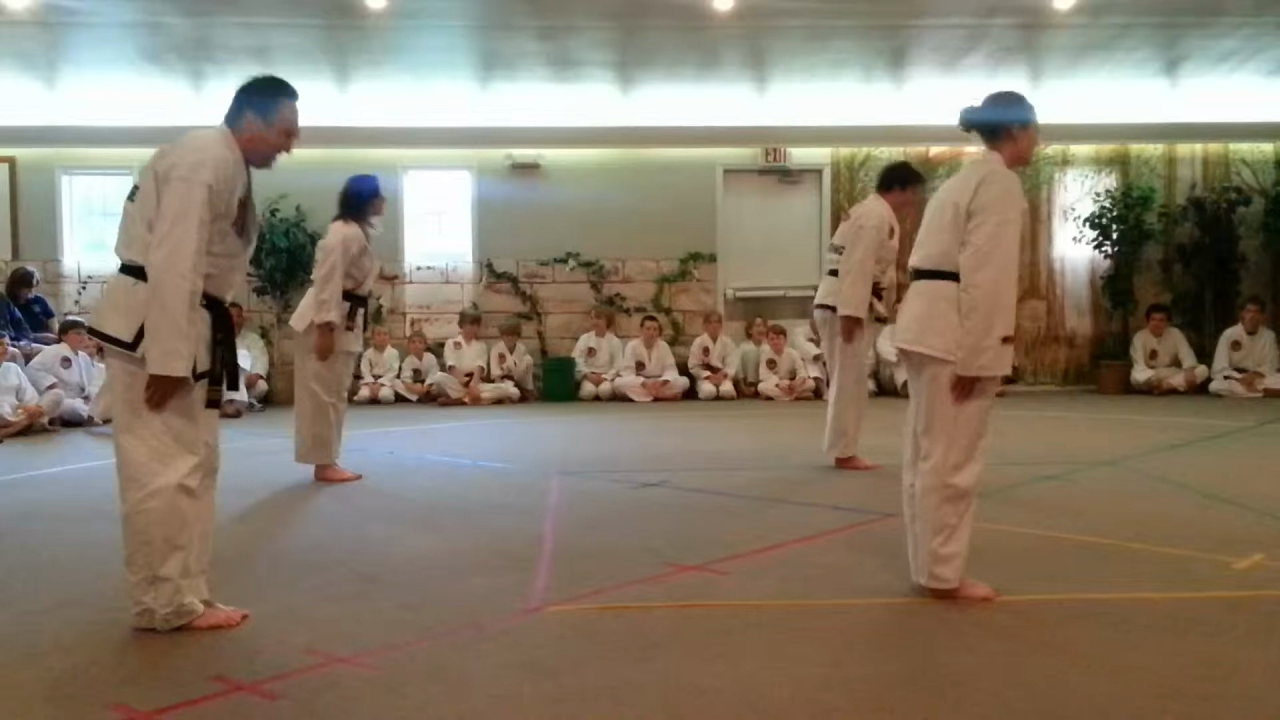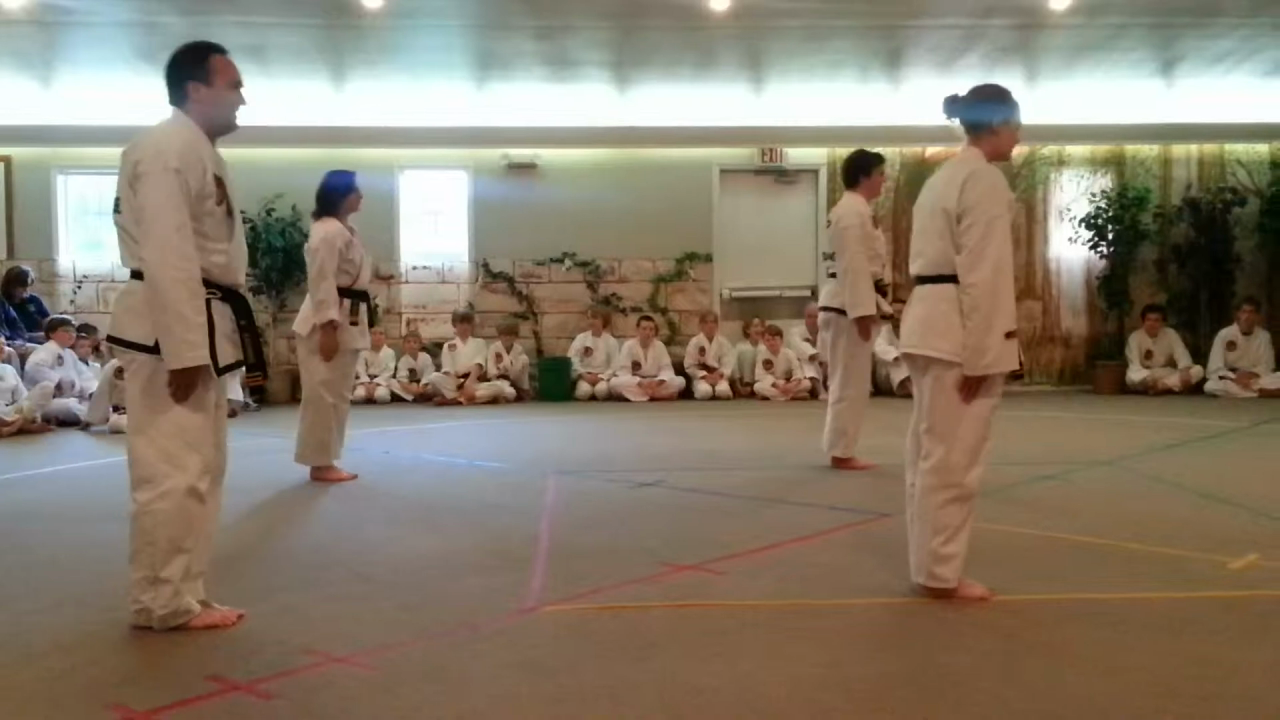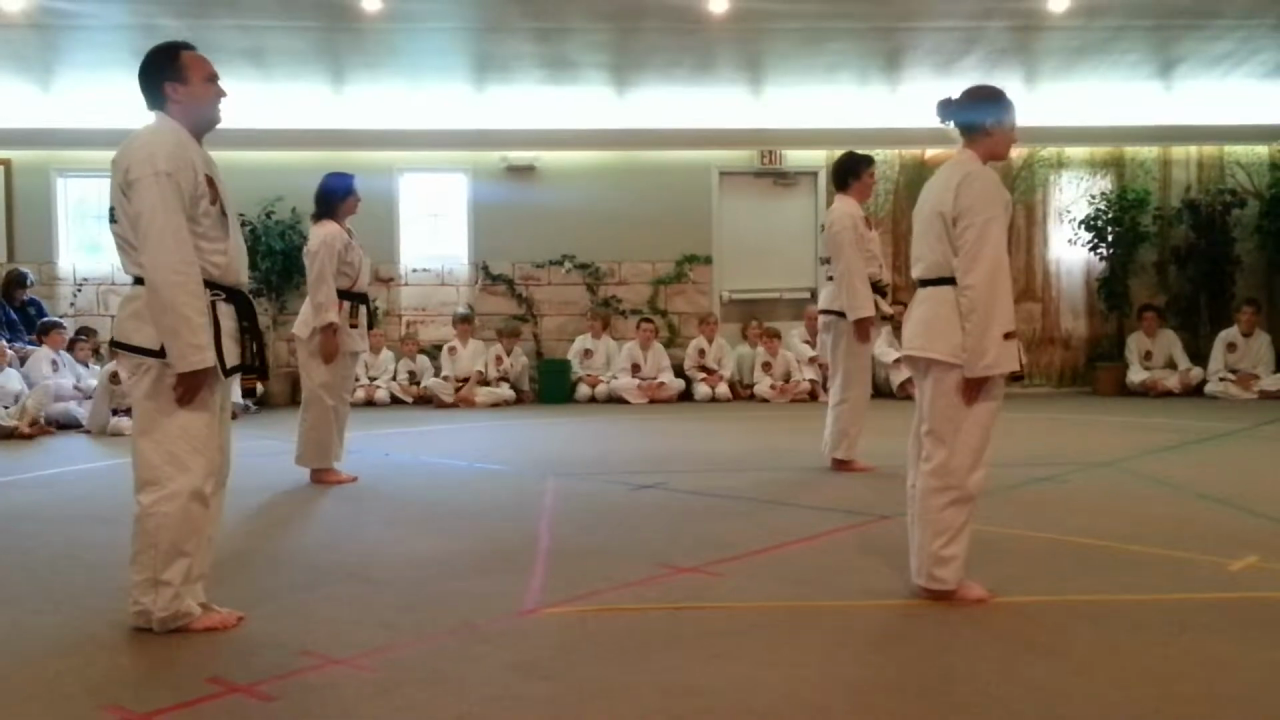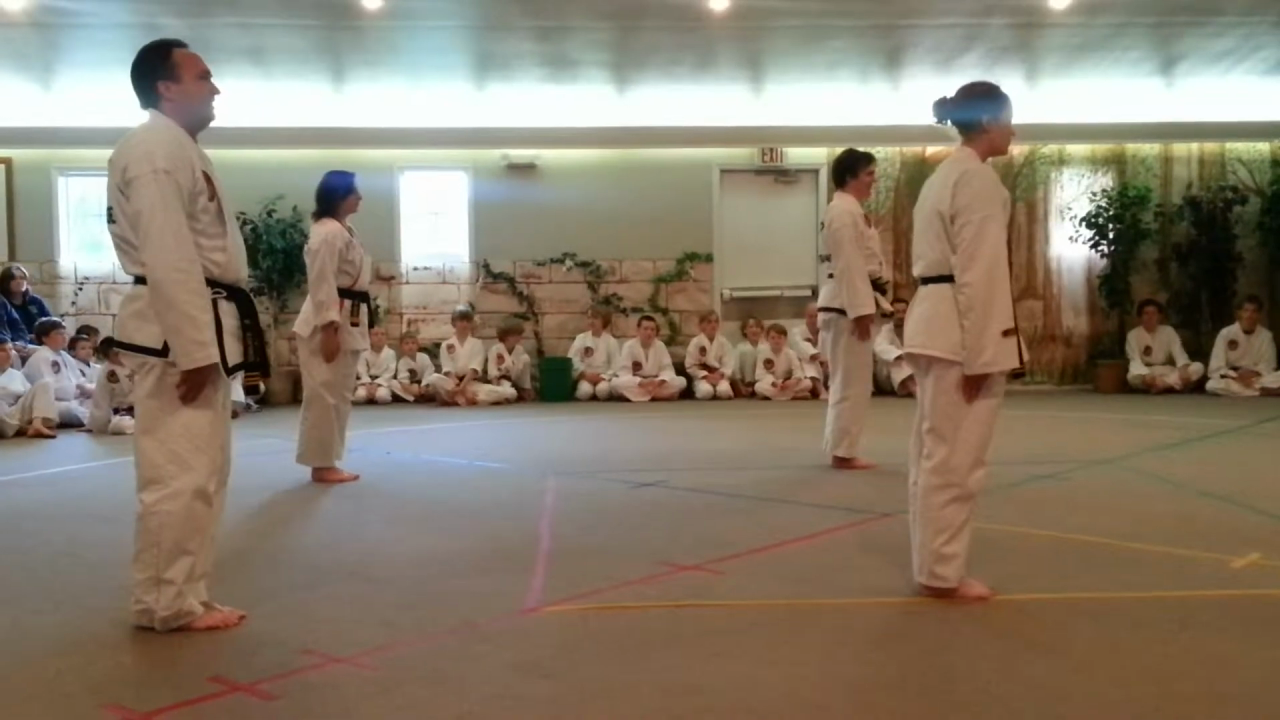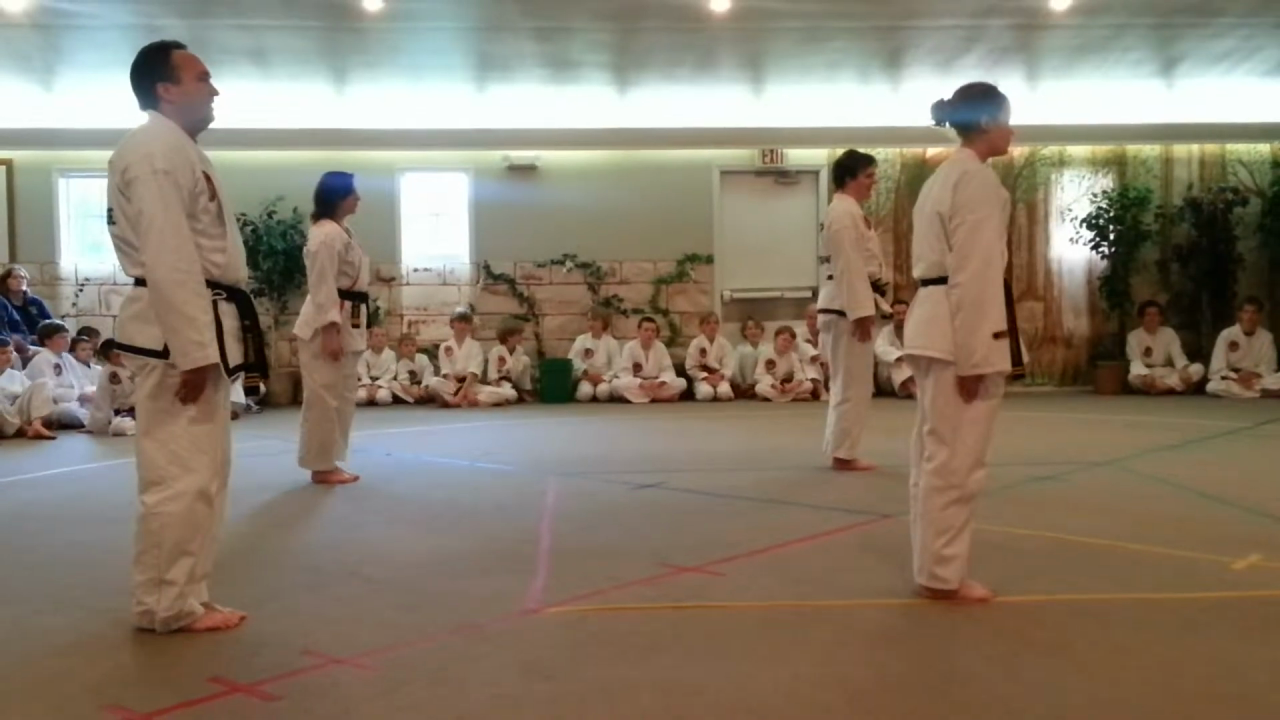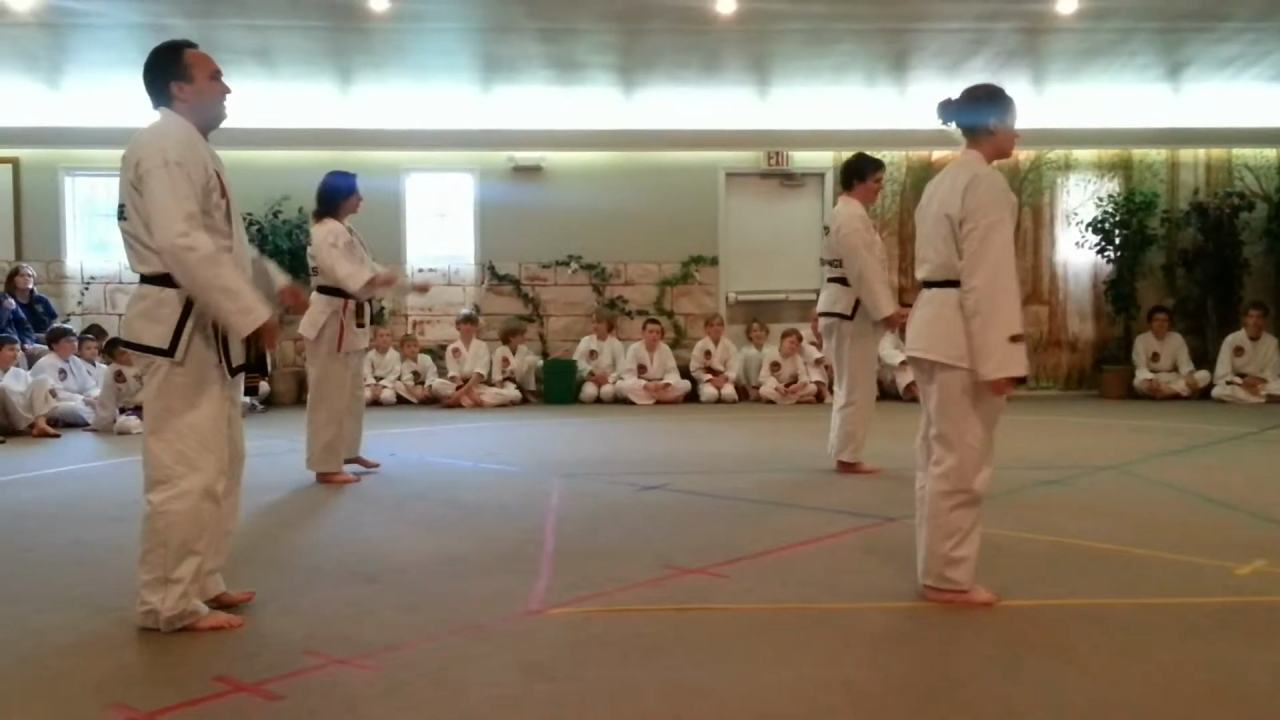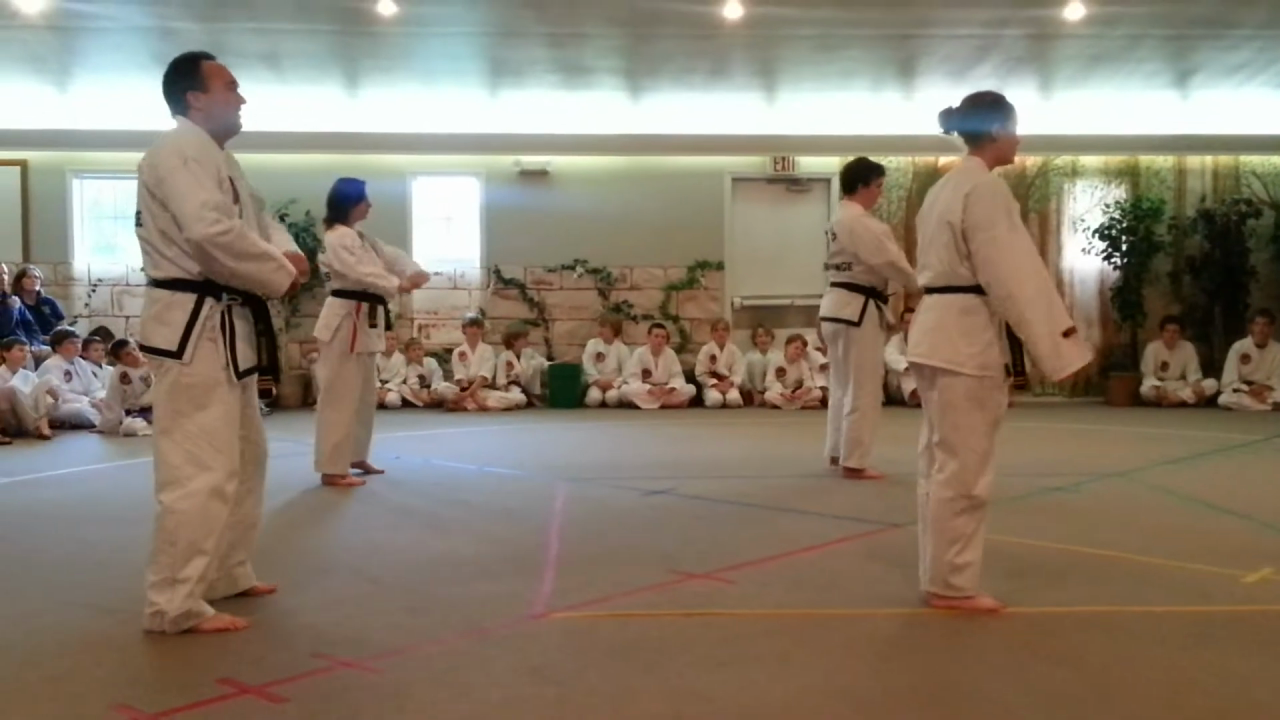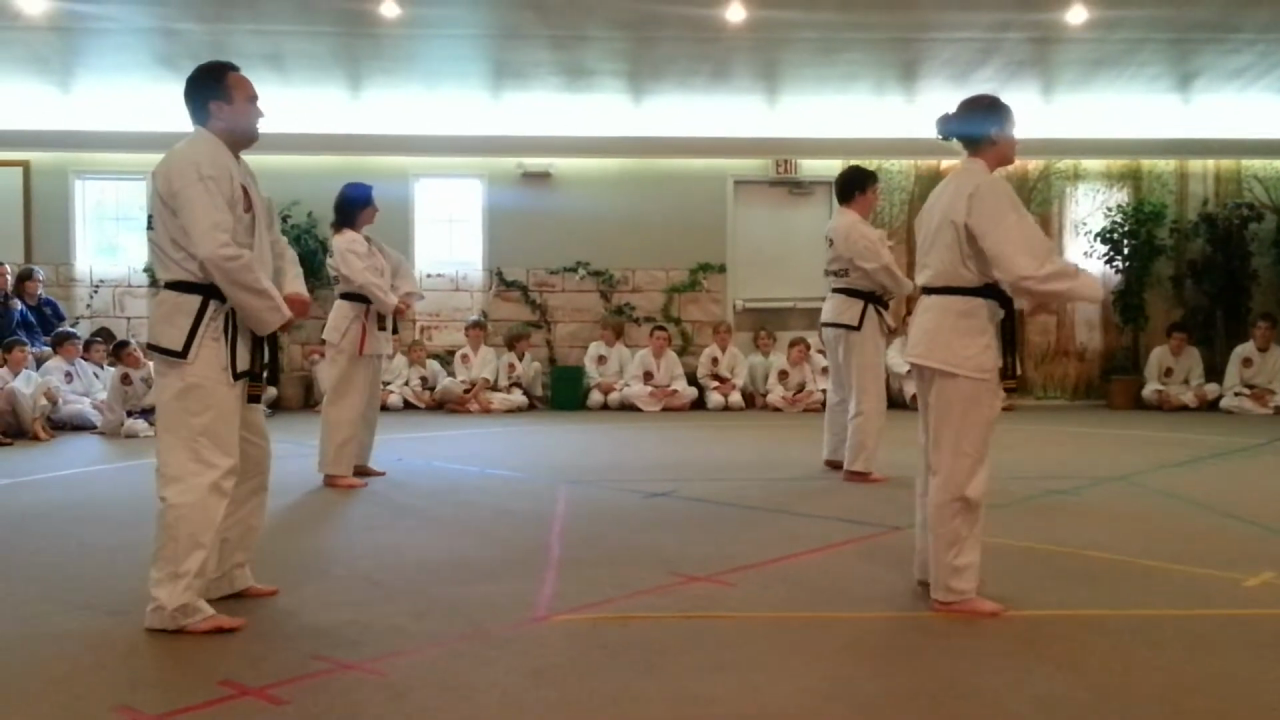
dt=0.3s
person 1, frame 1
left shoulder: (226, 167)
right shoulder: (204, 160)
right elbow: (171, 266)
left wrist: (185, 353)
right wrist: (167, 361)
left hip: (183, 326)
right hip: (149, 330)
left knee: (194, 464)
right knee: (164, 470)
left ankle: (183, 594)
right ankle: (165, 603)
person 1, frame 2
left shoulder: (197, 149)
right shoulder: (168, 148)
right elbow: (169, 258)
right wrist: (184, 352)
left hip: (200, 327)
right hip: (171, 329)
left knee: (200, 468)
right knee: (173, 472)
left ankle: (182, 594)
right ankle: (163, 603)
person 1, frame 3
left shoulder: (185, 151)
right shoulder: (157, 151)
right elbow: (167, 263)
right wrist: (190, 354)
left hip: (203, 328)
right hip: (172, 333)
left knee: (202, 472)
right knee: (176, 474)
left ankle: (181, 596)
right ankle: (163, 605)
person 1, frame 4
left shoulder: (179, 148)
right shoulder: (153, 150)
right elbow: (169, 261)
right wrist: (194, 350)
left hip: (199, 326)
right hip: (174, 332)
left knee: (202, 469)
right knee: (179, 472)
left ankle: (182, 594)
right ankle: (166, 604)
person 1, frame 5
left shoulder: (179, 150)
right shoulder: (154, 150)
right elbow: (169, 262)
left wrist: (210, 343)
right wrist: (194, 351)
left hip: (201, 328)
right hip: (174, 333)
left knee: (203, 471)
right knee: (181, 474)
left ankle: (185, 594)
right ankle: (166, 605)
person 1, frame 6
left shoulder: (190, 147)
right shoulder: (165, 145)
left elbow: (222, 238)
right elbow: (184, 244)
left wrist: (276, 283)
right wrist: (249, 312)
left hip: (203, 327)
right hip: (180, 327)
left knee: (219, 461)
right knee: (187, 471)
left ankle: (198, 579)
right ankle: (169, 604)
person 1, frame 7
left shoulder: (215, 156)
right shoulder: (181, 151)
left elbow: (258, 218)
right elbow: (214, 231)
left wrist: (286, 252)
right wrist: (278, 275)
left hip: (222, 327)
right hip: (193, 328)
left knee: (244, 457)
right knee: (200, 471)
left ankle: (226, 573)
right ankle: (175, 605)
person 1, frame 8
left shoulder: (235, 168)
right shoulder: (194, 162)
left elbow: (271, 242)
right elbow: (219, 253)
left wrist: (293, 290)
right wrist: (274, 313)
left hip: (230, 334)
right hip: (197, 333)
left knee: (247, 461)
right knee: (201, 469)
left ankle: (225, 574)
right ankle: (176, 603)
person 2, frame 1
left shoulder: (968, 177)
right shoulder: (1001, 182)
right elbow: (985, 276)
right wrist: (976, 357)
left hip: (926, 319)
right hip: (952, 326)
left knee: (929, 451)
right knee: (950, 456)
left ankle: (932, 566)
right ankle: (943, 575)
person 2, frame 2
left shoulder: (945, 176)
right shoulder: (984, 178)
right elbow: (983, 274)
right wrist: (981, 356)
left hip: (928, 320)
right hip: (960, 328)
left knee: (931, 452)
right knee: (954, 456)
left ankle: (931, 566)
right ankle: (941, 575)
person 2, frame 3
left shoulder: (942, 178)
right shoulder: (979, 180)
right elbow: (980, 276)
right wrist: (982, 357)
left hip: (932, 324)
right hip: (961, 331)
left knee: (933, 453)
right knee: (954, 458)
left ankle: (932, 568)
right ankle: (941, 576)
person 2, frame 4
left shoulder: (943, 176)
right shoulder: (977, 177)
right elbow: (979, 273)
right wrist: (981, 354)
left hip: (933, 320)
right hip: (962, 328)
left knee: (935, 452)
right knee: (955, 455)
left ankle: (935, 566)
right ankle: (942, 573)
person 2, frame 5
left shoulder: (942, 177)
right shoulder: (976, 178)
right elbow: (975, 274)
right wrist: (975, 354)
left hip: (933, 322)
right hip: (962, 329)
left knee: (936, 452)
right knee: (956, 457)
left ankle: (935, 567)
right ankle: (942, 575)
person 2, frame 6
left shoulder: (945, 180)
right shoulder: (985, 180)
right elbow: (988, 274)
right wrist: (1000, 355)
left hip: (932, 323)
right hip: (961, 331)
left knee: (939, 457)
right knee: (961, 462)
left ankle: (937, 571)
right ankle: (947, 579)
person 2, frame 7
left shoulder: (944, 187)
right shoulder: (986, 187)
right elbow: (1013, 276)
right wrist: (1061, 347)
left hip: (936, 330)
right hip: (966, 336)
left knee: (942, 463)
right knee: (963, 469)
left ankle: (943, 578)
right ankle: (952, 586)
person 2, frame 8
left shoulder: (946, 188)
right shoulder: (986, 188)
right elbow: (1026, 265)
right wrist: (1087, 285)
left hip: (936, 327)
right hip: (962, 335)
left knee: (942, 461)
right knee: (959, 466)
left ankle: (936, 566)
right ankle: (952, 587)
person 3, frame 1
left shoulder: (872, 212)
right shoulder: (876, 216)
right elbow: (857, 267)
right wrist: (851, 313)
left hip: (843, 303)
right hip: (843, 305)
left knee: (851, 381)
right knee: (849, 382)
left ankle: (843, 449)
right ankle: (843, 453)
person 3, frame 2
left shoulder: (851, 209)
right shoulder: (854, 211)
right elbow: (854, 265)
left wrist: (862, 308)
right wrist: (863, 310)
left hip: (844, 303)
right hip: (848, 305)
left knee: (848, 382)
right knee: (851, 383)
left ankle: (840, 449)
right ankle: (841, 452)
person 3, frame 3
left shoulder: (846, 212)
right shoulder: (846, 214)
right elbow: (849, 269)
left wrist: (862, 309)
right wrist: (861, 312)
left hip: (841, 306)
right hip: (847, 308)
left knee: (848, 384)
right knee: (851, 385)
left ankle: (839, 450)
right ankle: (841, 454)
person 3, frame 4
left shoulder: (845, 210)
right shoulder: (846, 212)
right elbow: (849, 266)
left wrist: (860, 307)
right wrist: (860, 310)
left hip: (843, 302)
right hip: (848, 304)
left knee: (847, 381)
right knee: (852, 382)
left ankle: (839, 447)
right ankle: (842, 452)
person 3, frame 5
left shoulder: (846, 211)
right shoulder: (846, 213)
right elbow: (849, 267)
left wrist: (862, 308)
right wrist: (861, 311)
left hip: (841, 304)
right hip: (847, 306)
left knee: (847, 383)
right knee: (853, 384)
left ankle: (840, 449)
right ankle: (843, 454)
person 3, frame 6
left shoulder: (846, 213)
right shoulder: (852, 217)
right elbow: (863, 269)
left wrist: (882, 306)
right wrist: (886, 309)
left hip: (839, 303)
right hip: (850, 307)
left knee: (850, 383)
right knee: (858, 386)
left ankle: (843, 450)
right ankle: (847, 457)
person 3, frame 7
left shoulder: (843, 218)
right shoulder: (859, 221)
right elbow: (890, 260)
left wrist: (905, 280)
right wrist: (919, 282)
left hip: (839, 306)
right hip: (857, 310)
left knee: (844, 386)
right knee: (863, 391)
left ankle: (839, 450)
right ankle: (853, 463)
person 3, frame 8
left shoulder: (838, 225)
right shoulder: (855, 228)
right elbow: (882, 267)
left wrist: (891, 287)
right wrist: (906, 287)
left hip: (839, 310)
right hip: (856, 315)
left knee: (842, 390)
right knee: (867, 395)
left ankle: (836, 453)
right ankle: (857, 465)
person 4, frame 1
left shoulder: (361, 232)
right shoulder: (344, 234)
right elbow: (327, 283)
right wrist: (325, 329)
left hip: (344, 321)
right hip: (325, 321)
left knee: (335, 393)
right knee: (321, 393)
left ankle: (327, 460)
right ankle: (323, 464)
person 4, frame 2
left shoulder: (346, 230)
right shoulder: (327, 232)
right elbow: (321, 283)
left wrist: (363, 325)
right wrist: (328, 329)
left hip: (347, 320)
right hip: (328, 321)
left knee: (338, 395)
right knee: (323, 394)
left ankle: (325, 461)
right ankle: (320, 465)
person 4, frame 3
left shoulder: (344, 232)
right shoulder: (326, 235)
right elbow: (320, 286)
left wrist: (364, 327)
right wrist: (328, 332)
left hip: (346, 323)
right hip: (328, 324)
left knee: (338, 397)
right knee: (323, 396)
left ankle: (325, 463)
right ankle: (320, 466)
person 4, frame 4
left shoulder: (345, 231)
right shoulder: (328, 233)
right elbow: (321, 286)
left wrist: (365, 326)
right wrist: (329, 330)
left hip: (347, 321)
right hip: (328, 322)
left knee: (339, 395)
right knee: (324, 394)
left ankle: (326, 462)
right ankle: (321, 465)
person 4, frame 5
left shoulder: (342, 232)
right shoulder: (326, 234)
right elbow: (322, 287)
left wrist: (360, 327)
right wrist: (330, 331)
left hip: (346, 323)
right hip: (327, 325)
left knee: (343, 397)
right knee: (325, 397)
left ankle: (329, 461)
right ankle: (322, 467)
person 4, frame 6
left shoulder: (345, 232)
right shoulder: (326, 231)
left elbow: (366, 267)
right elbow: (340, 268)
left wrist: (408, 285)
right wrist: (370, 281)
left hip: (348, 320)
right hip: (330, 319)
left knee: (353, 391)
right knee: (329, 394)
left ankle: (348, 451)
right ankle: (326, 466)
person 4, frame 7
left shoulder: (360, 237)
right shoulder: (338, 237)
left elbow: (391, 256)
right elbow: (362, 271)
left wrist: (414, 273)
right wrist: (399, 285)
left hip: (362, 322)
right hip: (345, 322)
left knee: (365, 395)
right knee: (340, 396)
left ankle: (355, 456)
right ankle: (332, 468)
person 4, frame 8
left shoulder: (368, 243)
right shoulder: (345, 242)
left elbow: (399, 266)
right elbow: (365, 279)
left wrist: (405, 296)
right wrist: (391, 304)
left hip: (371, 326)
right hip: (352, 325)
left knee: (369, 398)
right knee: (346, 397)
left ankle: (356, 461)
right ankle: (335, 470)
